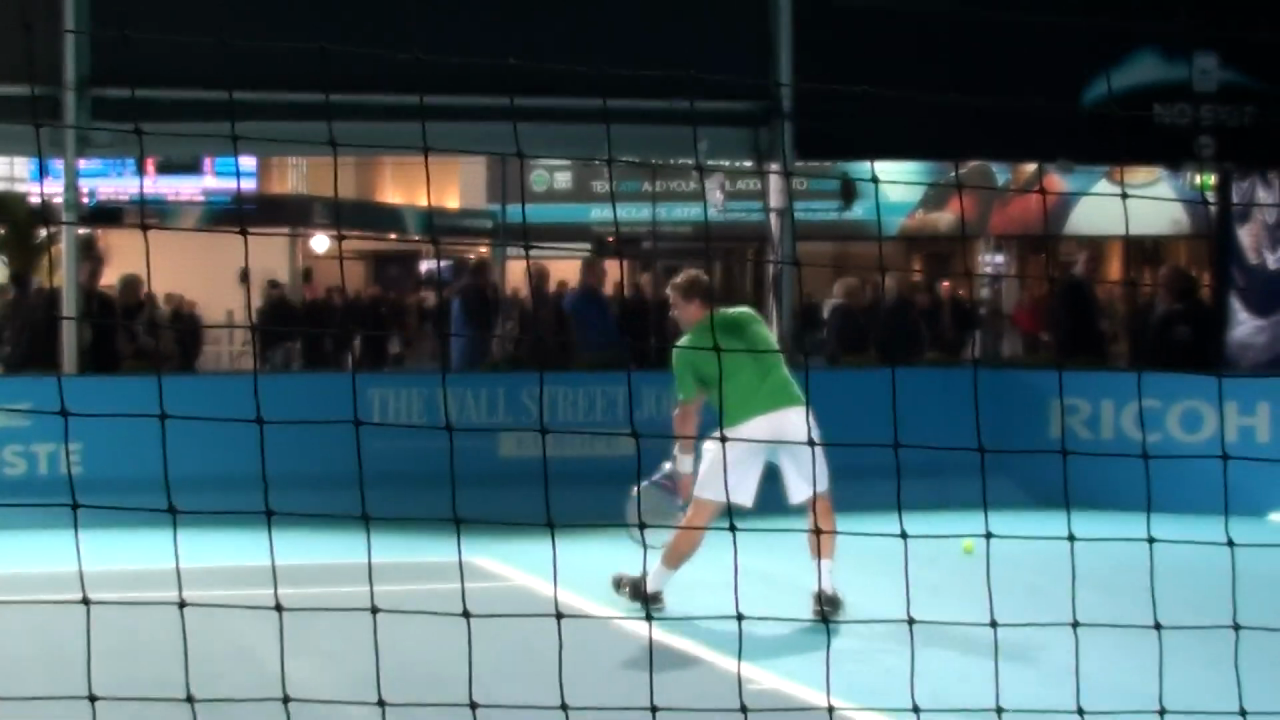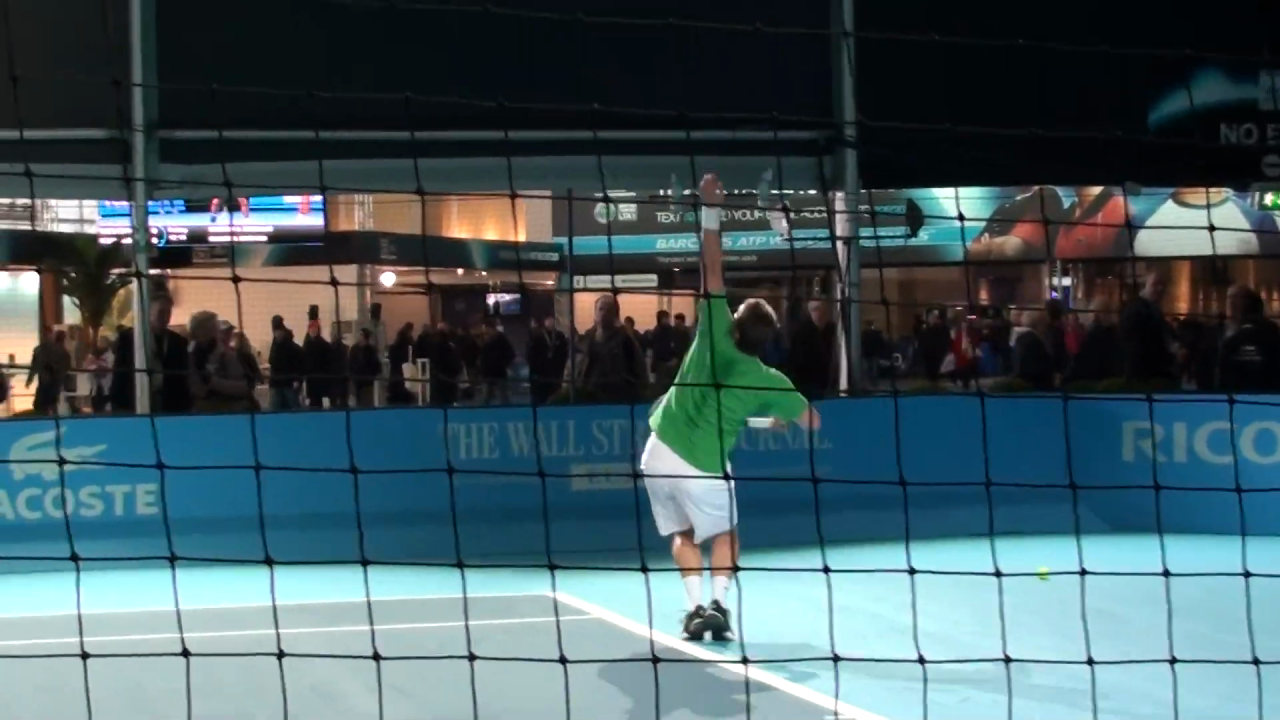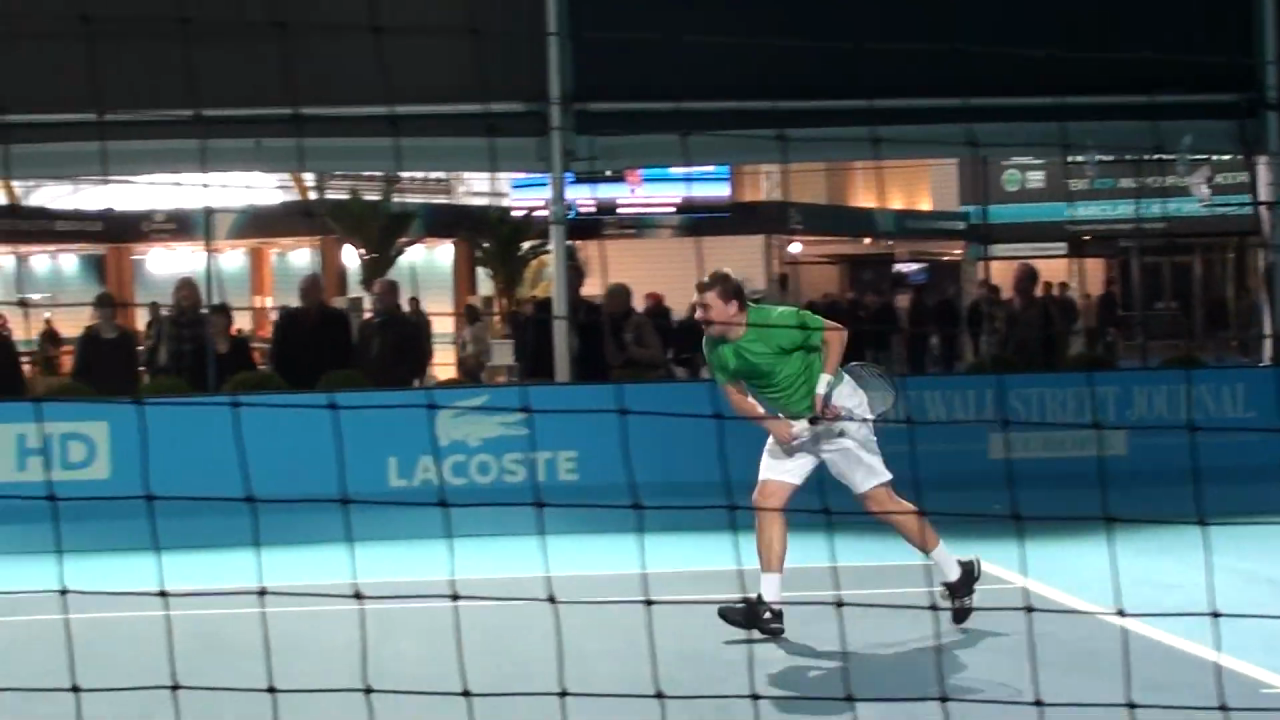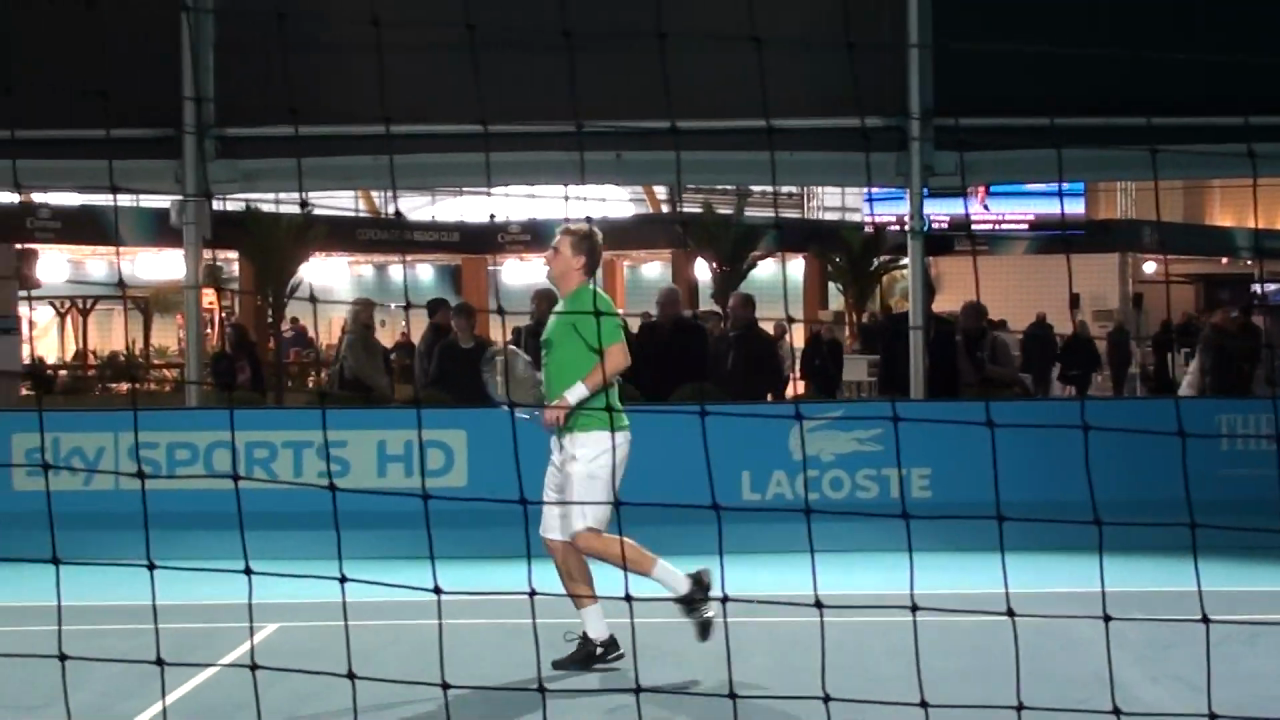
dt=1s
person 1, frame 1
left shoulder: (687, 348)
right shoulder: (747, 317)
left elbow: (688, 413)
left wrist: (684, 465)
right wrist: (696, 405)
left hip: (743, 427)
right hip: (793, 415)
left knee: (700, 511)
right knee: (820, 504)
left ankle: (651, 587)
right ankle: (825, 592)
person 1, frame 2
left shoulder: (713, 340)
right shoulder: (768, 381)
left elbow: (712, 275)
right elbow: (813, 420)
left wrist: (711, 210)
right wrist: (778, 416)
left hip: (658, 458)
right hip: (703, 475)
left knee: (683, 537)
right knee: (721, 538)
left ankle: (698, 608)
right ankle: (716, 602)
person 1, frame 3
left shoulder: (778, 321)
right shoulder: (714, 344)
left elbow: (836, 332)
right elbow: (735, 392)
left wrist: (825, 384)
right wrist: (768, 420)
left hip: (836, 412)
right hip: (790, 425)
left knee: (878, 501)
right knee: (765, 503)
left ankle: (956, 574)
right ankle: (768, 607)
person 1, frame 4
left shoulder: (588, 301)
right shoulder: (563, 310)
left elbow: (618, 358)
left wrist: (569, 398)
left hip: (593, 436)
right hip: (571, 439)
left knee: (587, 538)
right knee: (557, 542)
left ankle: (686, 587)
right ankle: (599, 639)
